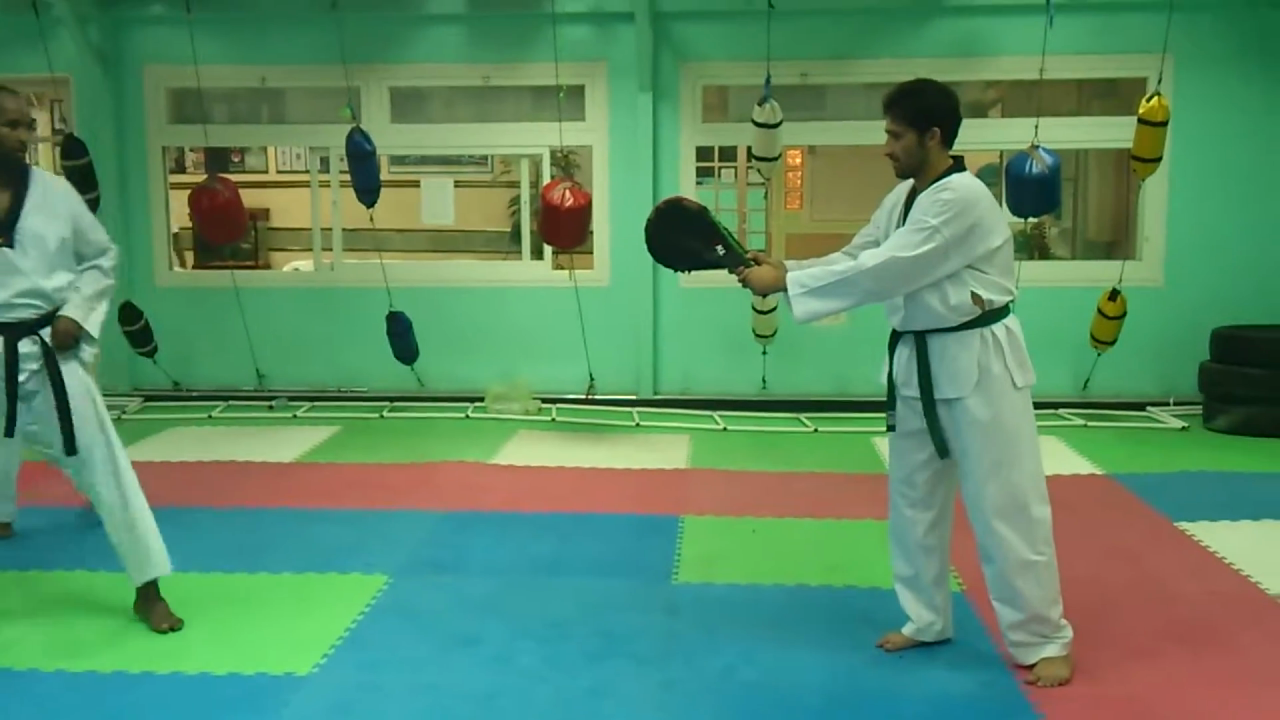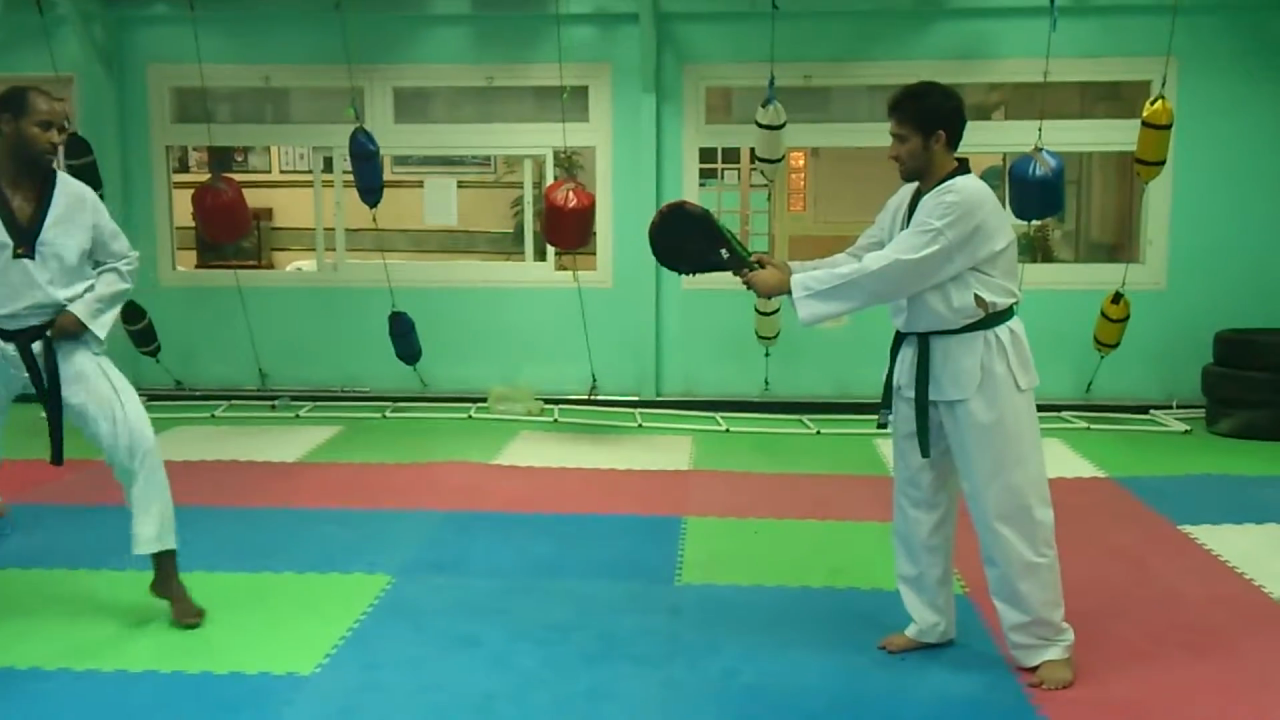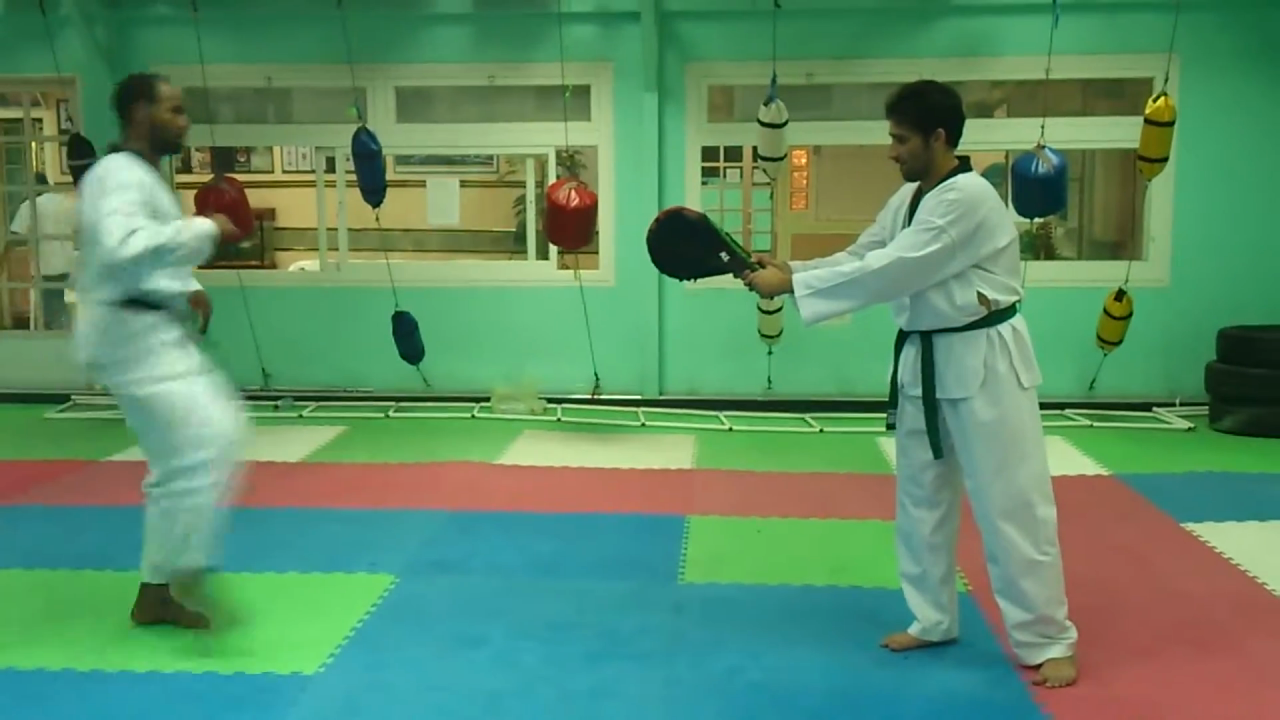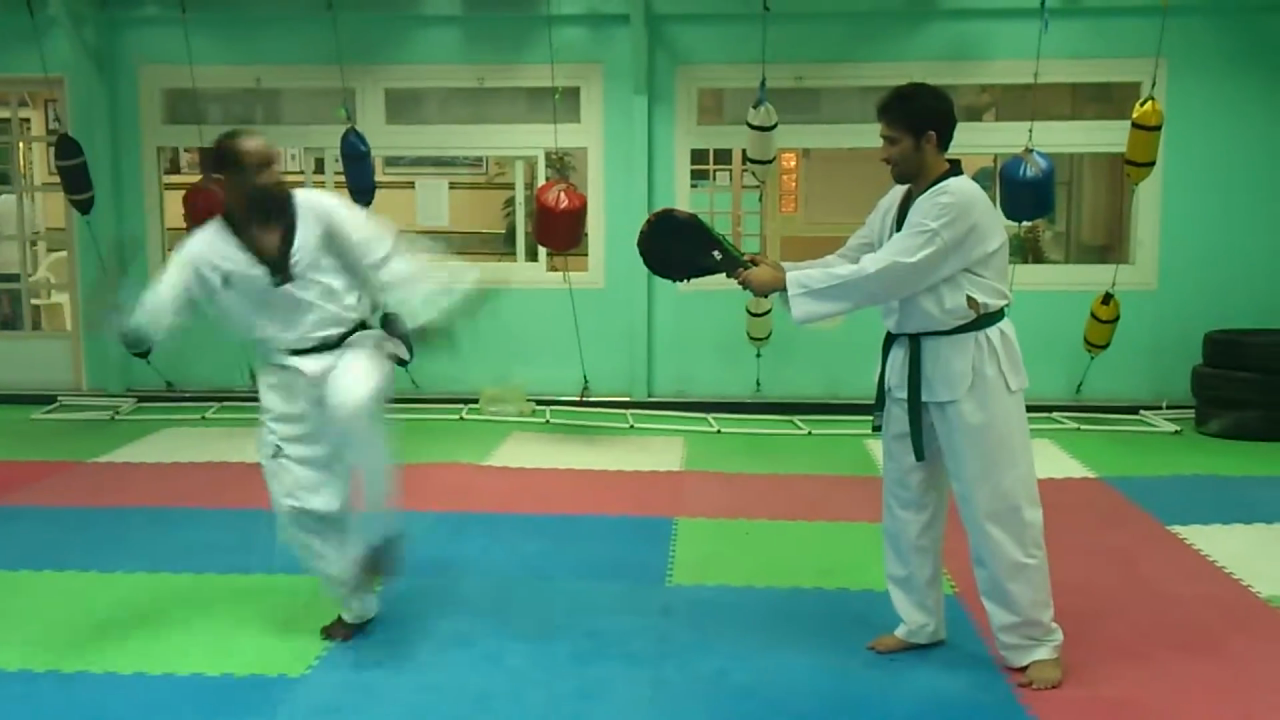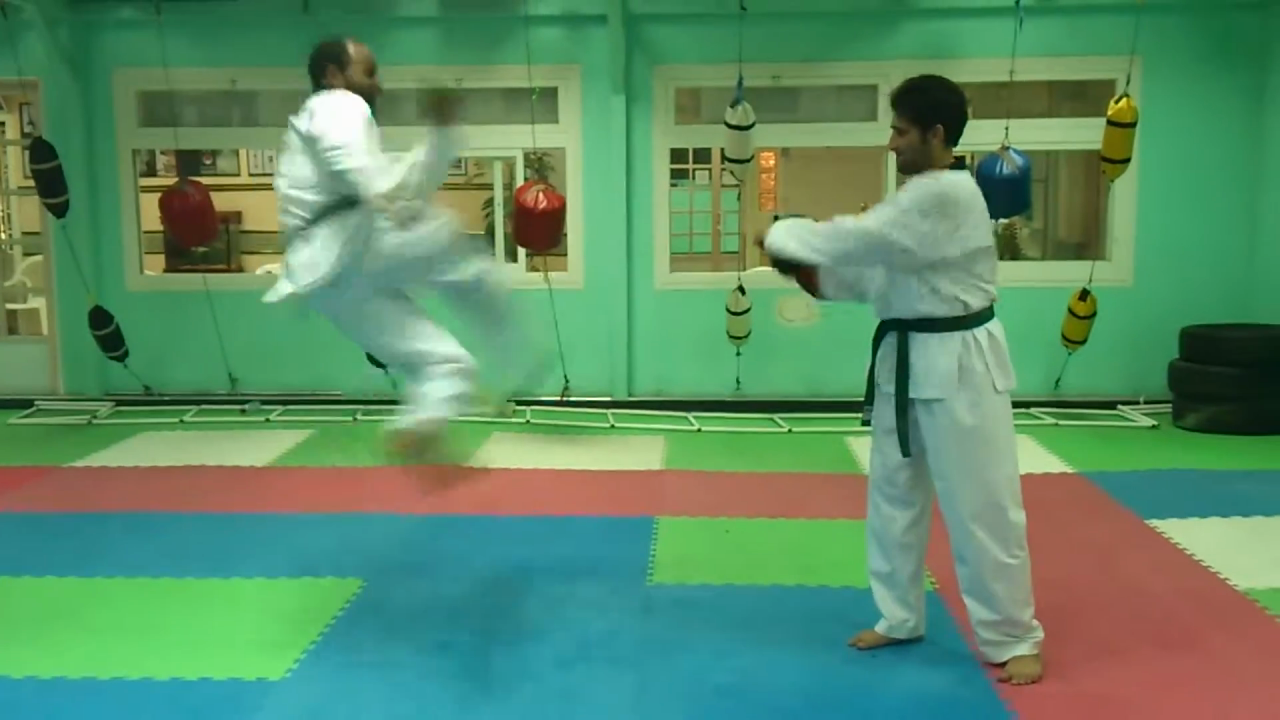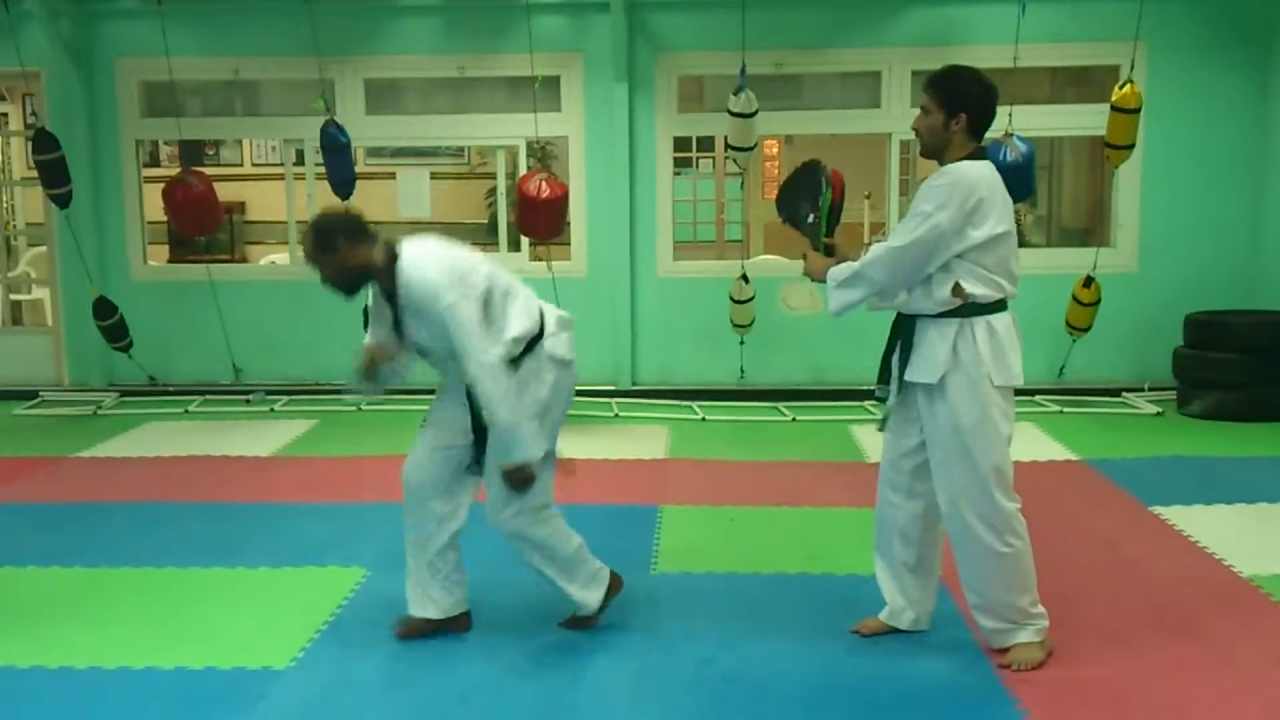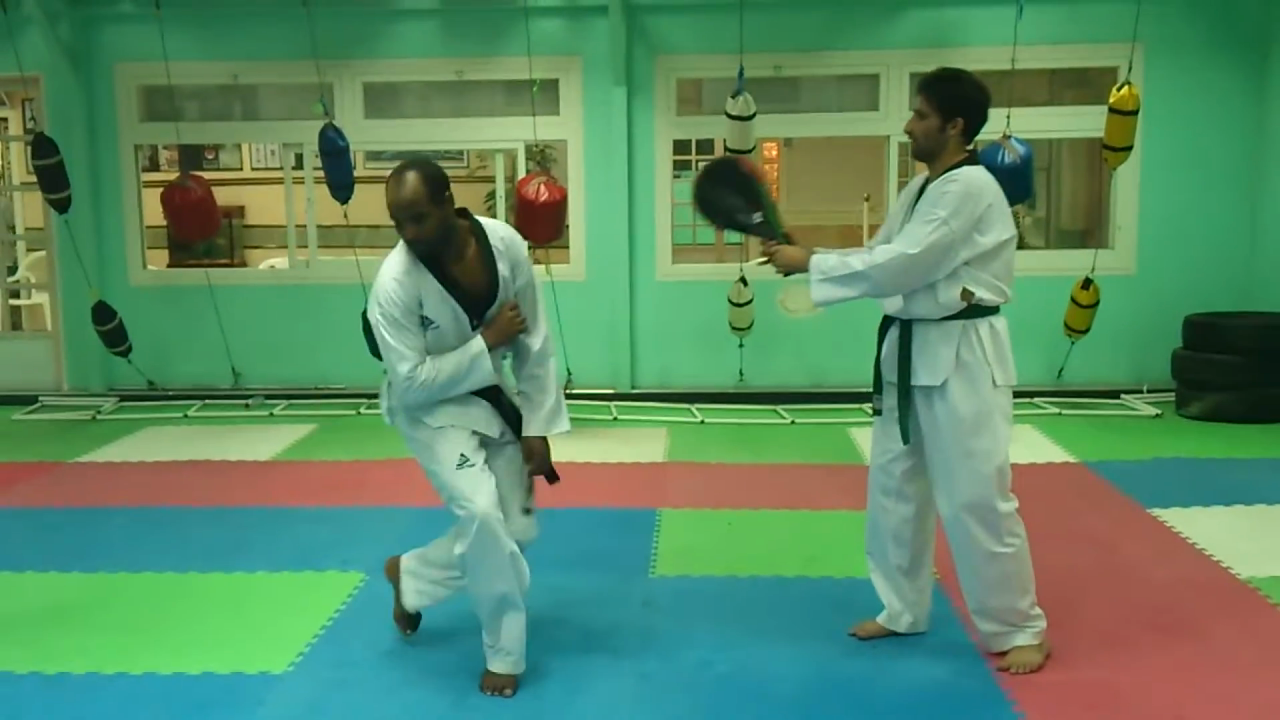
dt=0.5s
person 1, frame 1
left shoulder: (963, 199)
right shoulder: (904, 197)
left elbow: (885, 271)
right elbow: (855, 258)
left wrist: (786, 283)
right wrist: (785, 267)
left hip: (977, 363)
right hip: (918, 361)
left knee: (1003, 504)
right knee: (914, 497)
left ankle: (1043, 640)
right ankle: (926, 620)
person 1, frame 2
left shoulder: (967, 200)
right shoulder: (907, 200)
left elbow: (888, 273)
right elbow: (859, 258)
left wrist: (790, 286)
right wrist: (788, 269)
left hip: (979, 365)
right hip: (921, 362)
left knee: (1007, 505)
right knee: (918, 498)
left ankle: (1045, 642)
right ankle: (929, 621)
person 1, frame 3
left shoulder: (969, 198)
right shoulder: (909, 198)
left elbow: (890, 272)
right elbow: (860, 256)
left wrist: (791, 286)
right wrist: (790, 268)
left hip: (984, 363)
right hip: (925, 361)
left knee: (1011, 503)
right knee: (921, 497)
left ankle: (1048, 640)
right ankle: (933, 620)
person 1, frame 4
left shoulder: (959, 202)
right shoulder: (898, 201)
left elbow: (882, 276)
right elbow: (849, 262)
left wrist: (784, 283)
right wrist: (777, 271)
left hip: (971, 366)
right hip: (912, 363)
left knee: (998, 507)
right knee: (908, 500)
left ankle: (1034, 642)
right ankle: (919, 622)
person 1, frame 5
left shoulder: (946, 194)
right shoulder: (916, 193)
left elbow: (856, 238)
right elbow: (880, 271)
left wrist: (782, 236)
right wrist: (824, 279)
left hip: (957, 365)
right hip: (905, 359)
left knee: (981, 506)
right knee: (893, 494)
left ankle: (1015, 638)
right ankle: (900, 617)
person 1, frame 6
left shoulder: (960, 183)
right shoulder: (962, 181)
left elbow: (898, 261)
left wrist: (831, 274)
right wrist: (849, 267)
left hip: (965, 355)
right hip: (928, 350)
left knee: (976, 496)
right knee: (904, 484)
left ankle: (1022, 627)
right ankle: (906, 607)
person 1, frame 7
left shoulder: (969, 189)
right shoulder: (922, 187)
left elbow: (900, 266)
right elbow: (882, 255)
left wrist: (809, 263)
right wrist: (808, 255)
left hip: (961, 357)
right hip: (909, 352)
left knee: (976, 497)
right knee: (894, 486)
left ankle: (1020, 629)
right ankle: (903, 610)
person 2, frame 1
left shoulder: (55, 194)
left elbow: (100, 258)
left wrist: (76, 314)
left hip: (48, 348)
left knee: (100, 458)
left ankle: (147, 589)
person 2, frame 2
left shoulder: (77, 198)
left elbow: (121, 262)
left wrist: (84, 312)
left hip: (63, 344)
left knee: (135, 439)
left ankle: (165, 572)
person 2, frame 3
left shoulder: (140, 175)
right shoulder: (123, 174)
right elbow: (121, 251)
left wrist: (187, 288)
right wrist: (202, 232)
left hip: (153, 327)
right hip: (137, 334)
left knee: (178, 464)
right knee: (213, 441)
left ankle: (154, 592)
right ankle: (179, 573)
person 2, frame 4
left shoulder: (318, 208)
right shoulder: (205, 251)
left elbow: (382, 259)
right elbow: (155, 318)
left wrist: (417, 317)
right wrist: (139, 326)
left hip: (352, 352)
right hip: (289, 377)
left knee: (351, 404)
right knee: (302, 502)
left ankle: (376, 535)
right ankle: (359, 602)
person 2, frame 5
left shoulder: (320, 118)
right shoulder: (334, 108)
right elbow: (345, 149)
right wrist: (385, 188)
left hip: (329, 280)
right hip: (356, 242)
left knee: (444, 360)
person 2, frame 6
left shoulder: (425, 274)
right shoulder: (385, 287)
left elbow: (485, 363)
right elbow: (386, 352)
left wrist: (520, 452)
right wrist: (372, 365)
left hip: (529, 369)
right hip: (479, 378)
left knee: (517, 508)
right knee: (425, 481)
left ankle: (596, 588)
right ankle: (440, 607)
person 2, frame 7
left shoulder: (505, 244)
right shoulder: (394, 284)
left elbow: (533, 340)
right elbow: (411, 382)
left wrist: (538, 425)
right wrist: (487, 342)
left hip: (490, 399)
right hip: (431, 410)
left knee: (513, 529)
right knee: (481, 517)
left ankle: (410, 575)
right ankle: (506, 654)
